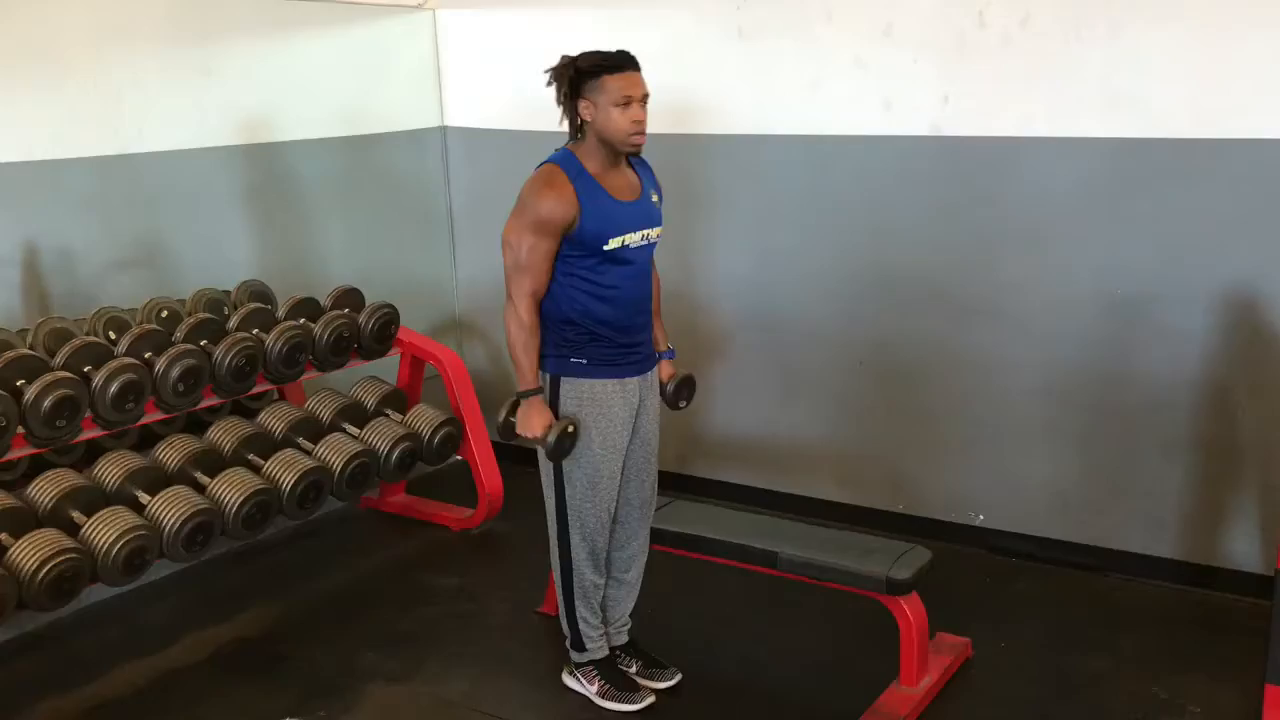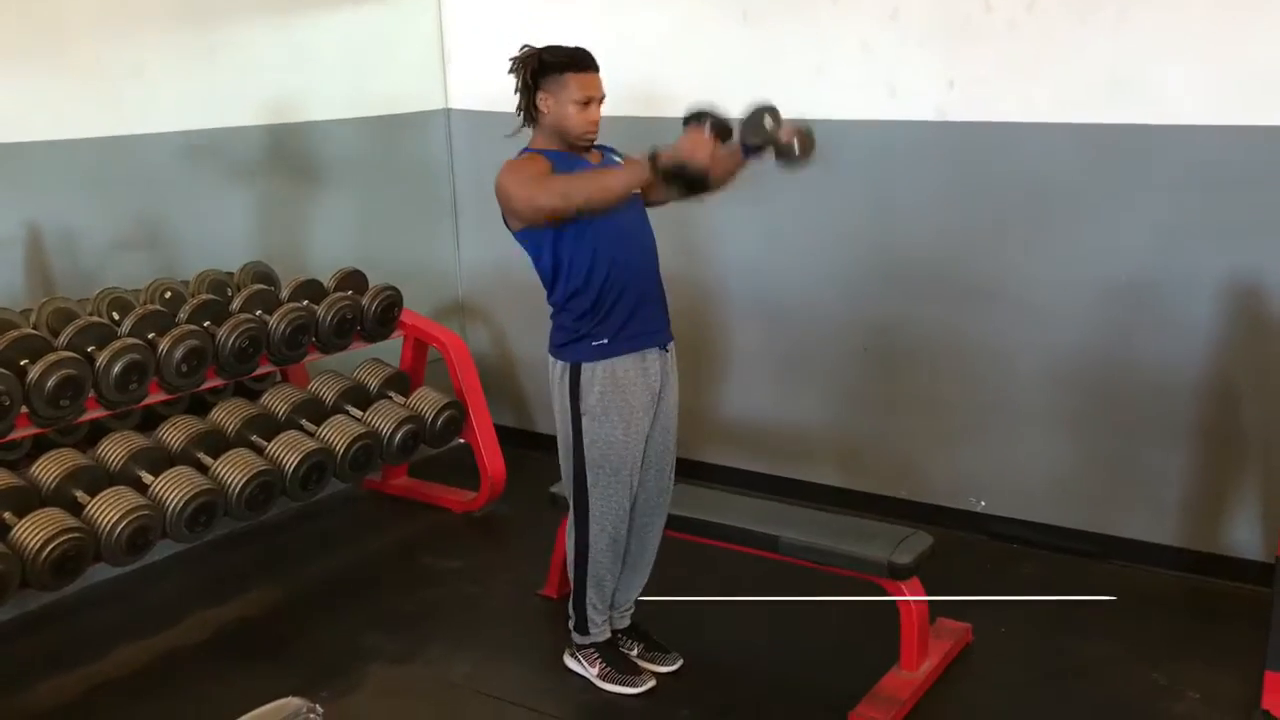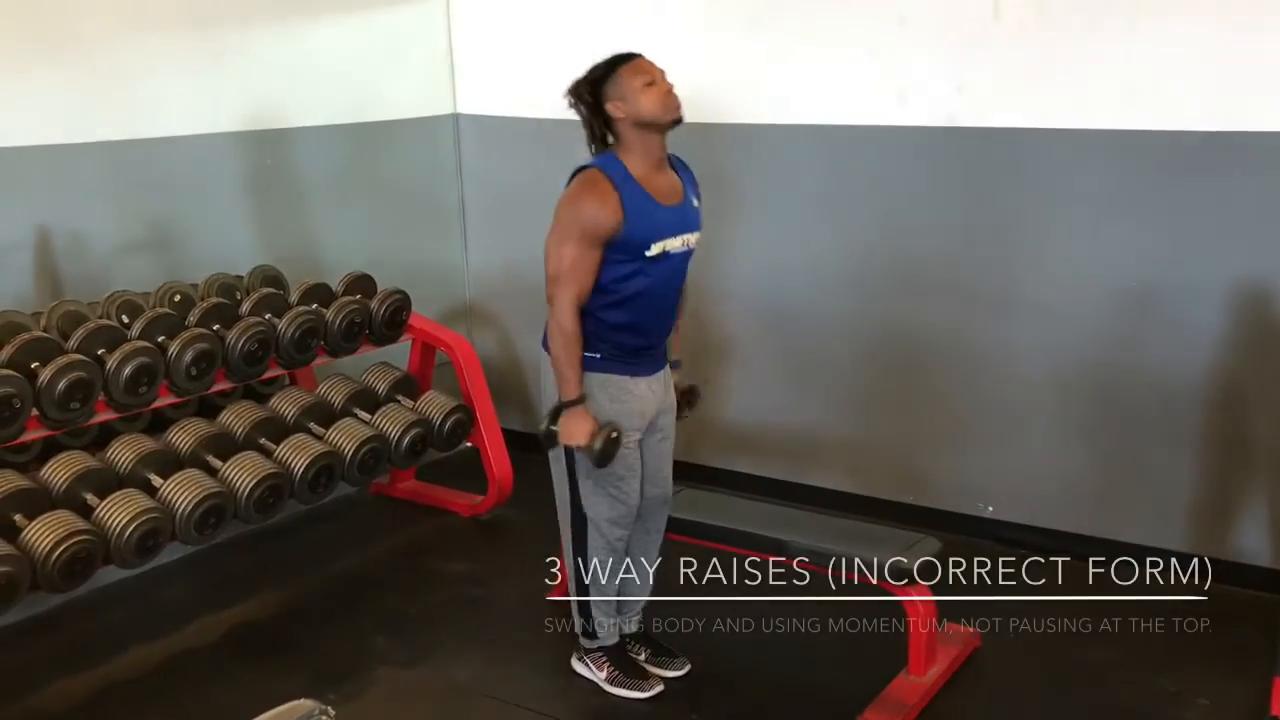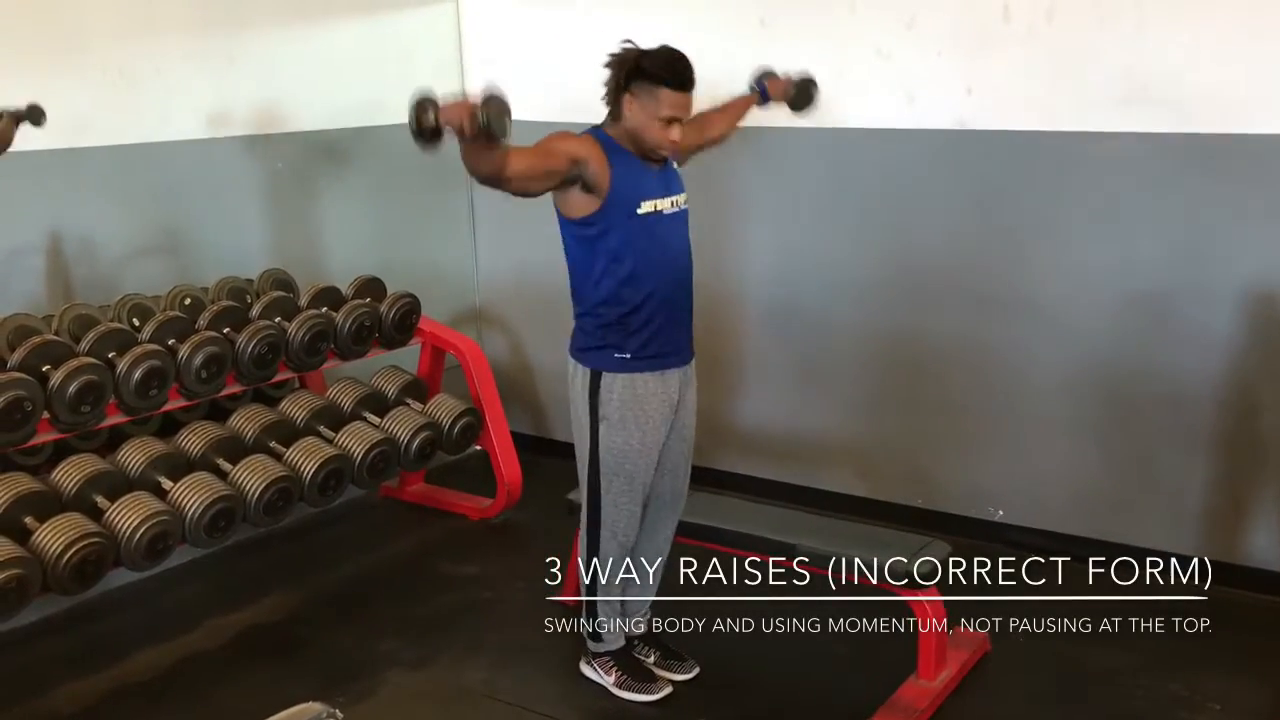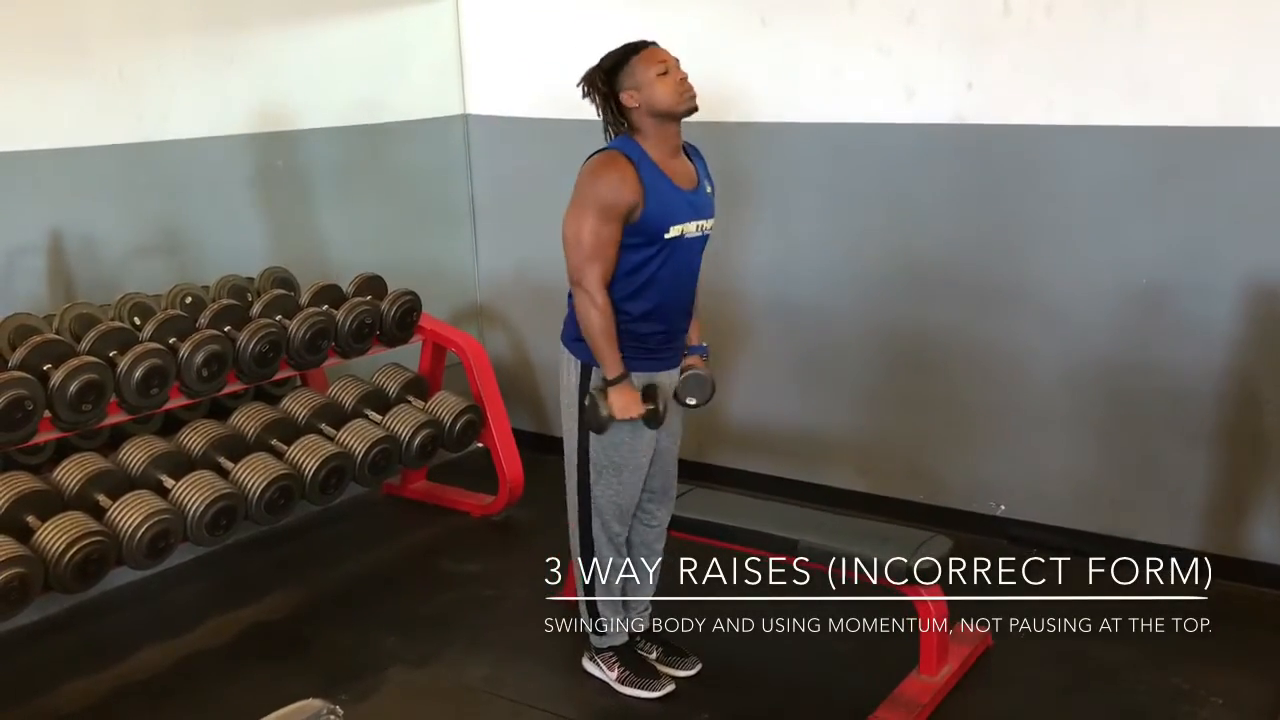
dt=1s
person 1, frame 1
left shoulder: (643, 177)
right shoulder: (553, 191)
right elbow: (521, 300)
left wrist: (662, 349)
right wrist: (530, 396)
left hip: (638, 375)
right hip: (580, 382)
left knee: (633, 515)
right knee: (584, 522)
left ankle: (617, 638)
right ankle: (585, 657)
person 1, frame 2
left shoulder: (610, 161)
right shoulder: (524, 178)
left elbow: (703, 177)
right elbow: (579, 197)
left wrist: (747, 147)
right wrist: (664, 163)
left hip: (654, 351)
right hip: (595, 361)
left knee: (649, 500)
right knee: (601, 504)
left ankle: (619, 620)
right ankle: (589, 641)
person 1, frame 3
left shoulder: (682, 179)
right shoulder: (597, 195)
right elbow: (564, 307)
left wrist: (675, 361)
right wrist: (571, 404)
left hip: (652, 373)
right hip: (598, 376)
left knee: (651, 503)
right knee: (604, 512)
left ankle: (628, 626)
right ankle: (596, 646)
person 1, frame 4
left shoulder: (661, 154)
right shoulder: (584, 157)
left elbow: (712, 126)
right elbow: (500, 168)
left wrist: (760, 93)
right wrist: (469, 131)
left hip: (676, 365)
right hip: (617, 373)
left knee: (663, 508)
right knee: (615, 515)
left ankle: (635, 627)
right ankle: (602, 648)
person 1, frame 5
left shoulder: (696, 164)
right shoulder: (612, 175)
right elbow: (589, 287)
left wrist: (695, 346)
right wrist: (616, 382)
left hip: (664, 366)
right hip: (607, 367)
left knee: (654, 506)
right knee: (607, 511)
left ankle: (636, 627)
right ankle: (605, 644)
